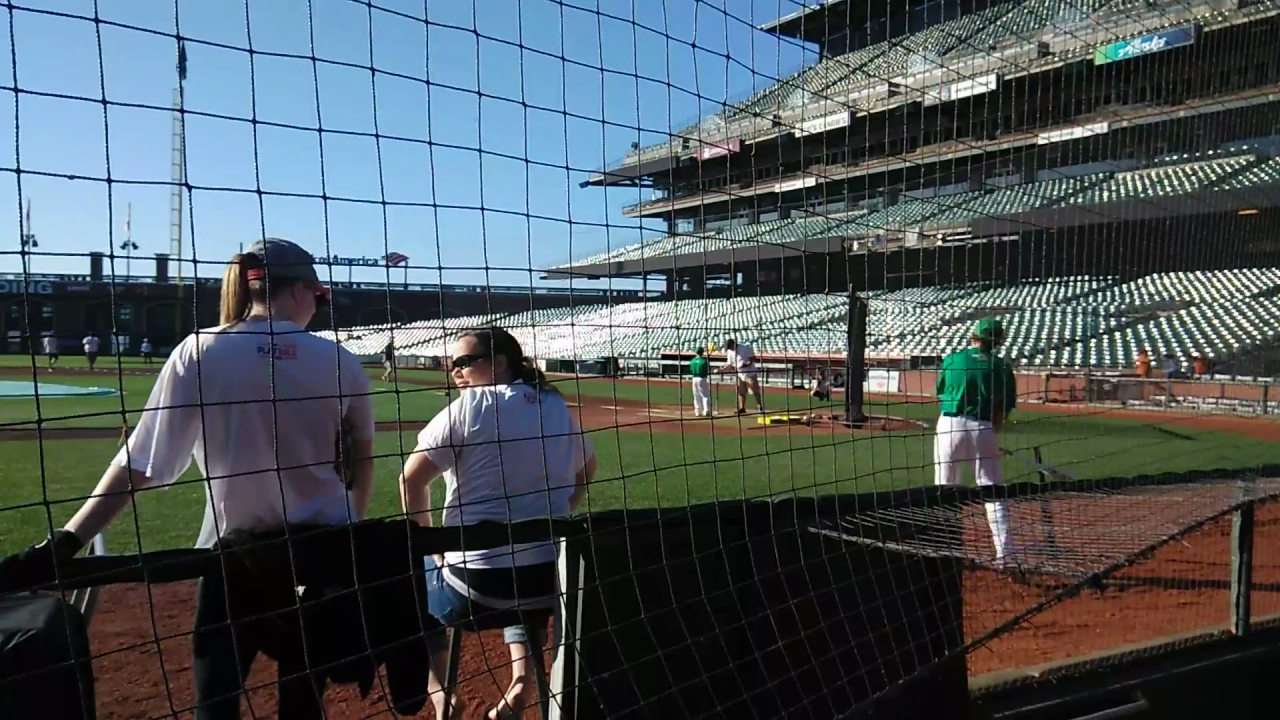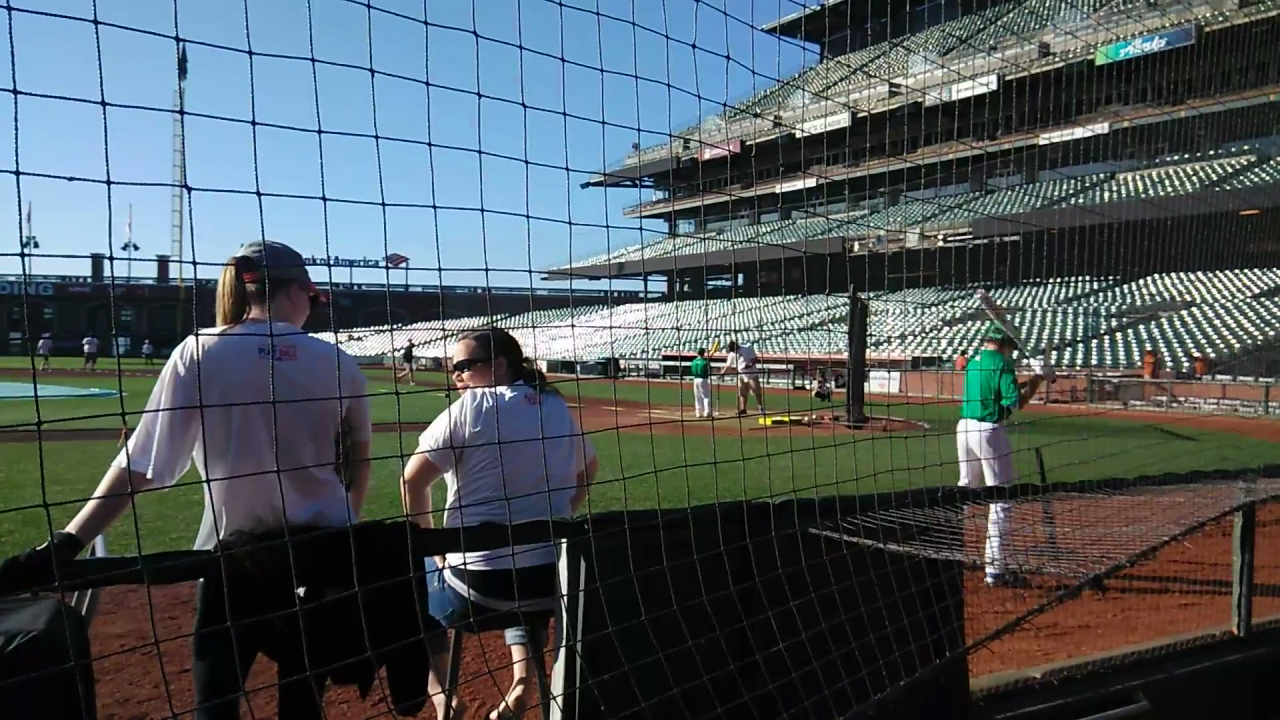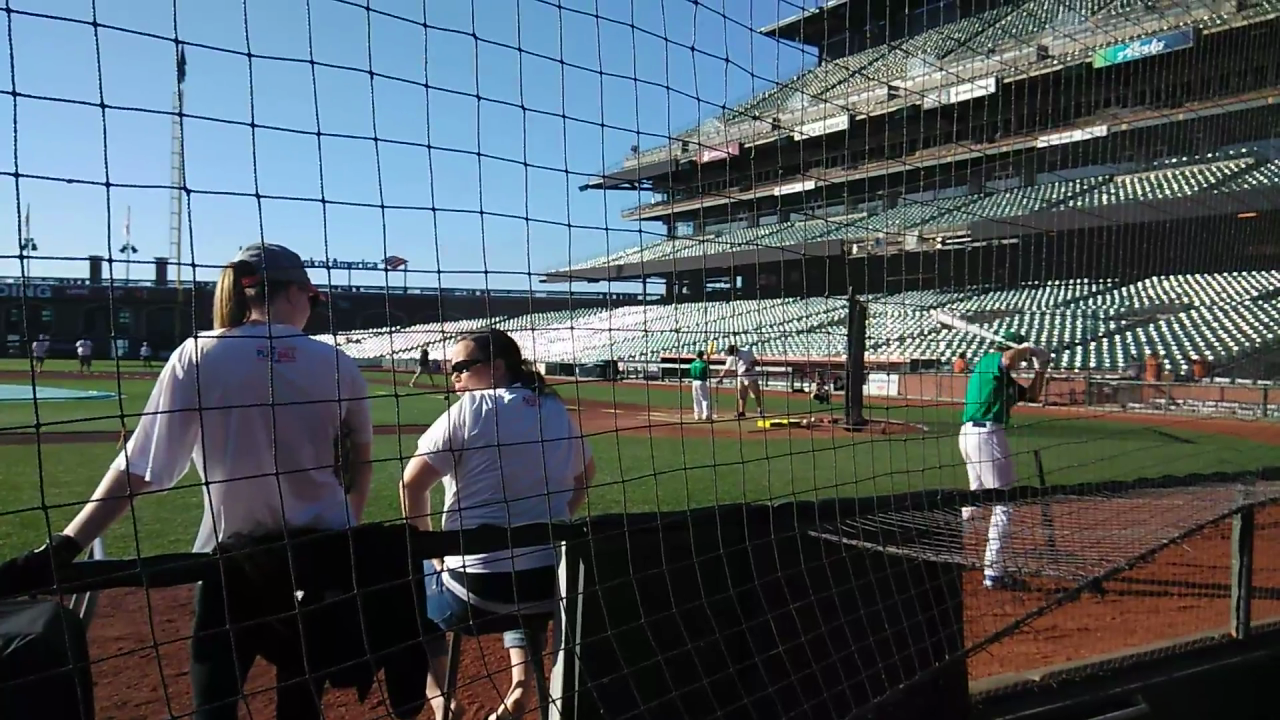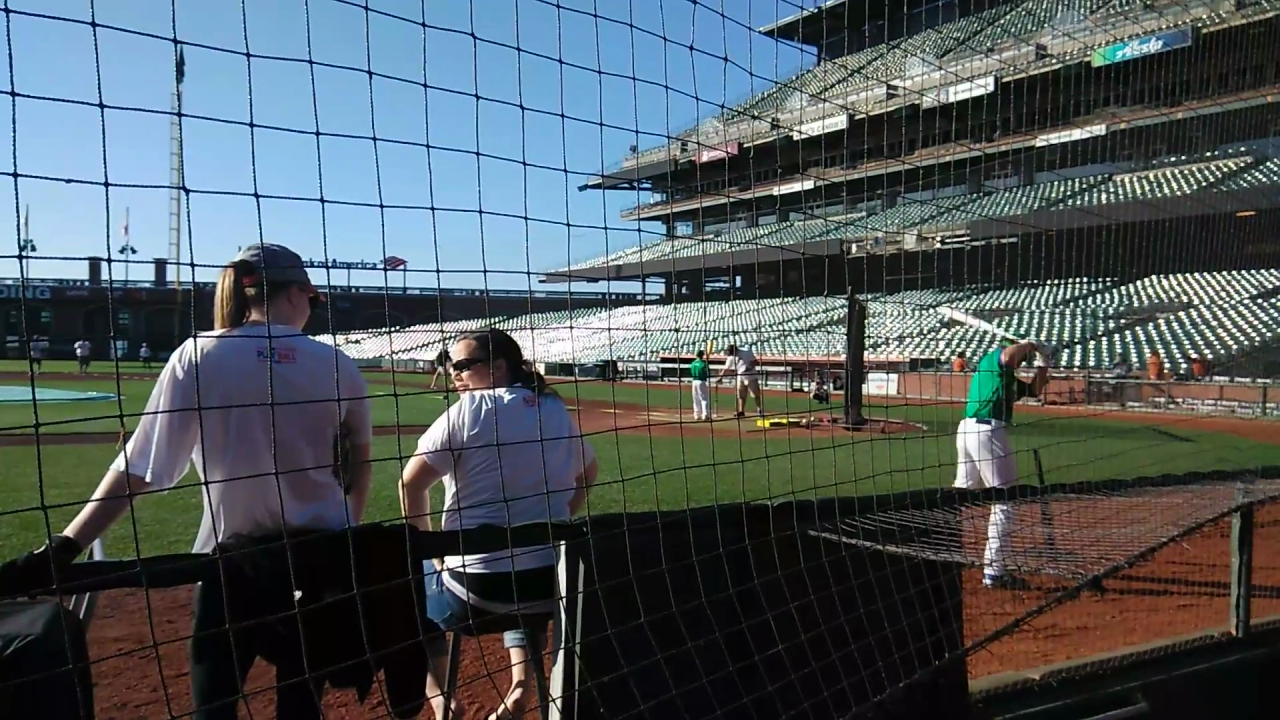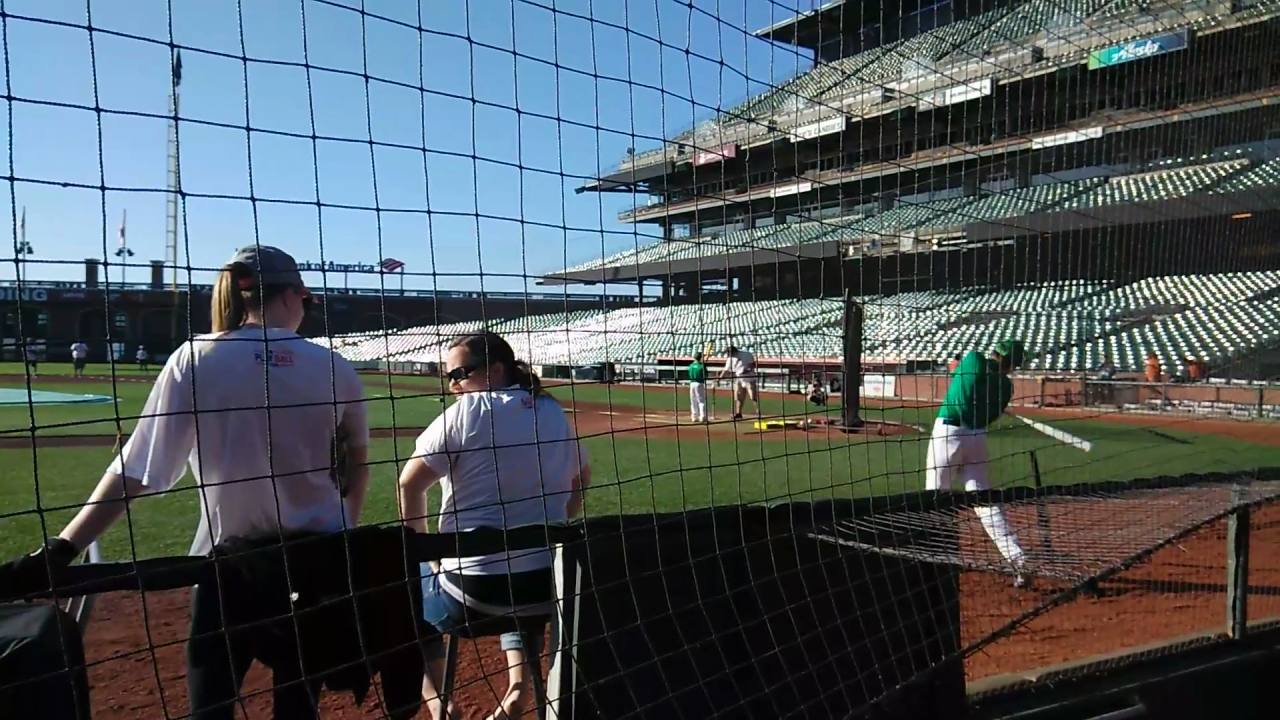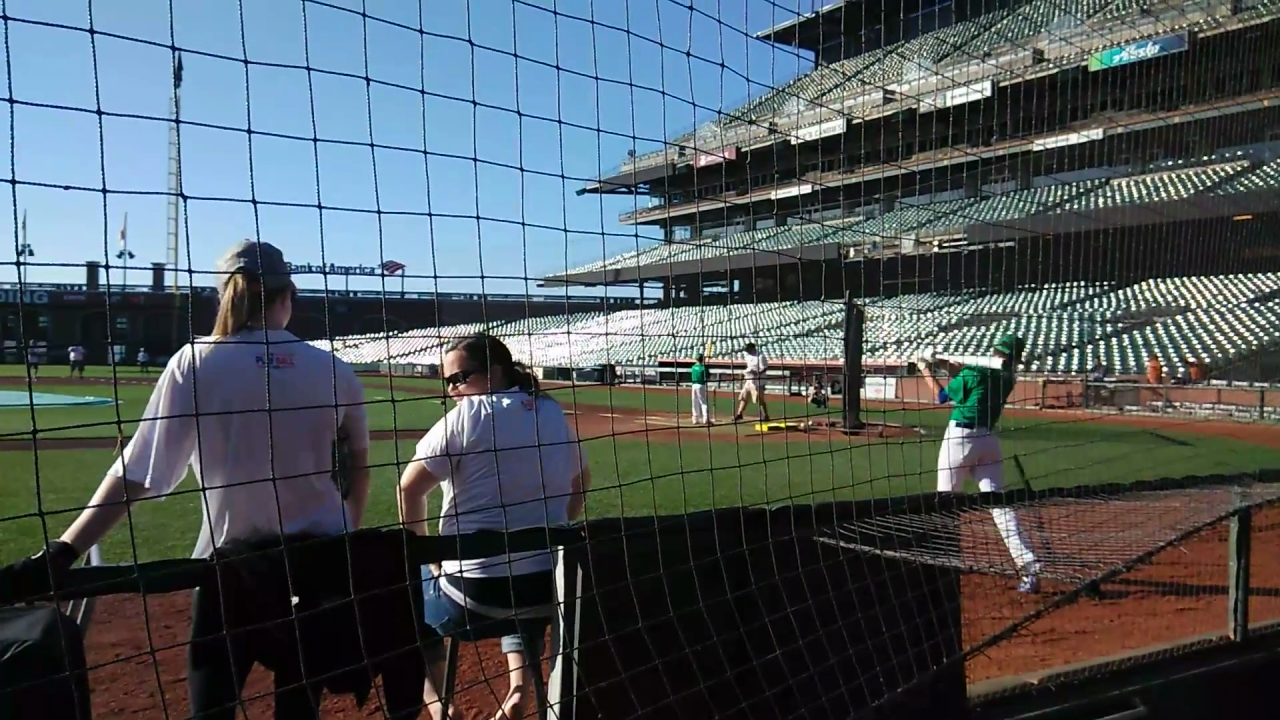
dt=0.4s
person 1, frame 1
left shoulder: (200, 354)
right shoulder: (340, 361)
left elbow: (140, 463)
right elbow: (361, 462)
left wrist: (68, 538)
right wrist: (347, 529)
person 1, frame 2
left shoulder: (200, 355)
right shoulder: (338, 362)
left elbow: (139, 464)
right elbow: (359, 461)
left wrist: (68, 542)
right wrist: (343, 530)
person 1, frame 3
left shoulder: (199, 357)
right shoulder: (338, 364)
left elbow: (139, 467)
right elbow: (360, 464)
left wrist: (66, 544)
right wrist: (345, 532)
person 1, frame 4
left shoulder: (198, 358)
right shoulder: (338, 365)
left elbow: (138, 468)
right elbow: (360, 466)
left wrist: (66, 545)
right wrist: (345, 535)
person 1, frame 5
left shoulder: (195, 360)
right shoulder: (334, 368)
left elbow: (136, 470)
right elbow: (356, 467)
left wrist: (62, 547)
right wrist: (341, 537)
person 1, frame 6
left shoulder: (196, 363)
right shoulder: (334, 371)
left elbow: (135, 474)
right elbow: (358, 470)
left wrist: (63, 550)
right wrist: (344, 538)
person 2, frame 1
left shoulder: (470, 406)
right shoulder: (556, 407)
left elbow: (411, 478)
right elbow: (586, 470)
left hip: (477, 584)
right hip: (550, 580)
right ankle: (523, 675)
person 2, frame 2
left shoulder: (471, 408)
right shoulder: (557, 408)
left elbow: (412, 480)
right elbow: (587, 471)
left hip: (478, 584)
right hip: (550, 580)
right ankle: (524, 675)
person 2, frame 3
left shoulder: (470, 410)
right shoulder: (555, 411)
left elbow: (412, 484)
right elbow: (585, 473)
left hip: (478, 587)
right hip: (549, 583)
right ankle: (523, 681)
person 2, frame 4
left shoulder: (469, 409)
right shoulder: (556, 410)
left elbow: (411, 483)
right elbow: (588, 473)
left hip: (477, 587)
right hip: (548, 584)
right ankle: (523, 680)
person 2, frame 5
left shoulder: (468, 411)
right shoulder: (553, 413)
left elbow: (409, 485)
right elbow: (581, 480)
left hip: (474, 590)
right hip: (546, 587)
right ankle: (519, 685)
person 2, frame 6
left shoulder: (468, 415)
right shoulder: (552, 414)
left elbow: (409, 489)
right elbow: (580, 483)
left hip: (475, 594)
right hip: (548, 589)
right ankle: (519, 688)
person 3, frame 1
left shoulder: (952, 359)
right shoulder: (1001, 367)
left elbow: (942, 396)
right elbow: (1004, 410)
right wrist: (992, 431)
left hip: (950, 427)
right hip: (981, 429)
right ankle: (1005, 554)
person 3, frame 2
left shoulder: (975, 361)
right shoulder: (1001, 363)
right elbow: (1015, 402)
left wrist: (1037, 375)
right wrist: (1038, 377)
left hip: (965, 429)
right hip: (988, 432)
left knee: (966, 489)
right knee: (1001, 500)
right ankle: (995, 568)
person 3, frame 3
left shoulder: (1004, 377)
right shoulder: (990, 360)
left elbow: (1031, 395)
right elbow: (1008, 358)
left wrist: (1040, 367)
right wrist: (1027, 349)
left hip: (971, 434)
right hip: (986, 435)
left knee: (977, 494)
right knee: (1003, 503)
right ankle: (993, 571)
person 3, frame 4
left shoulder: (993, 366)
right shoulder: (994, 358)
left elbow: (1034, 390)
right elbow: (1007, 355)
left wrist: (1042, 364)
right wrist: (1028, 346)
left hip: (966, 430)
right hip: (988, 432)
left knee: (963, 490)
right knee: (1001, 501)
right ankle: (993, 569)
person 3, frame 5
left shoulder: (972, 359)
right shoulder: (1006, 385)
left hip: (947, 433)
right hip: (975, 439)
right knee: (985, 501)
right ankle: (1017, 561)
person 3, frame 6
left shoulder: (976, 372)
right shoulder: (1008, 377)
left elbow: (944, 396)
left wrist: (926, 371)
right wrist: (942, 361)
left hip: (961, 438)
right hip: (988, 441)
right knee: (998, 503)
right ankle: (1028, 567)
